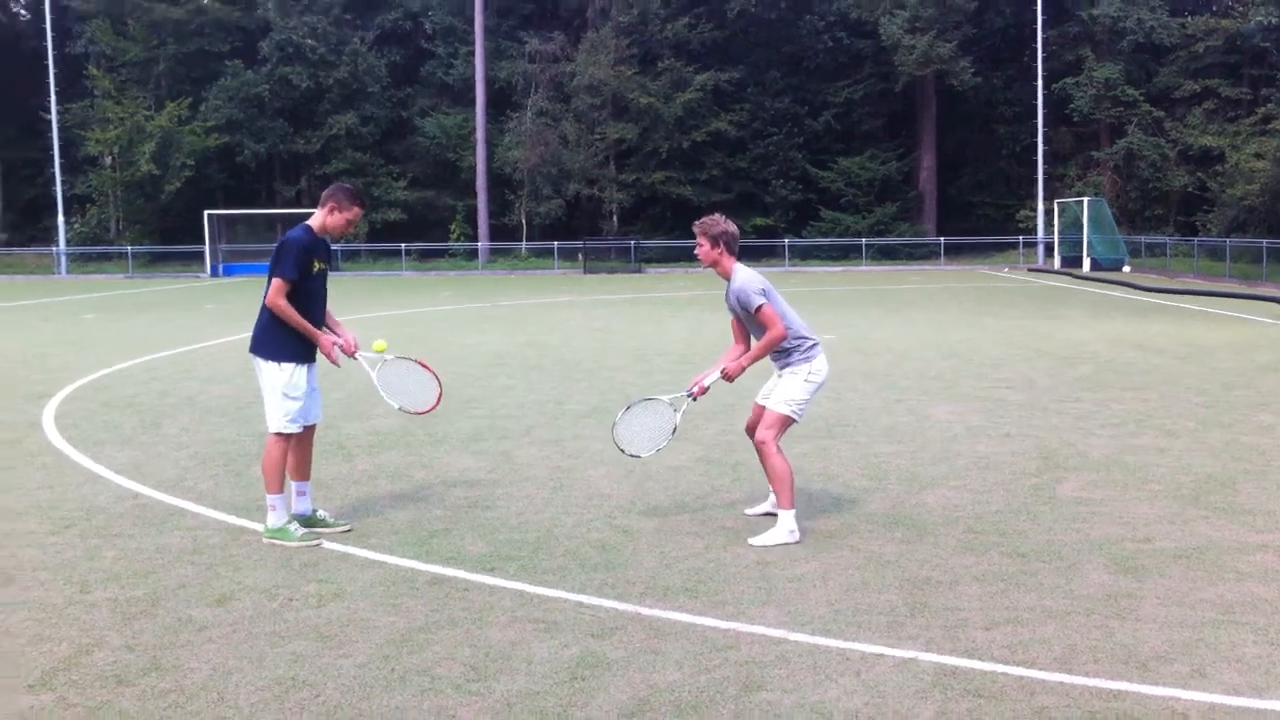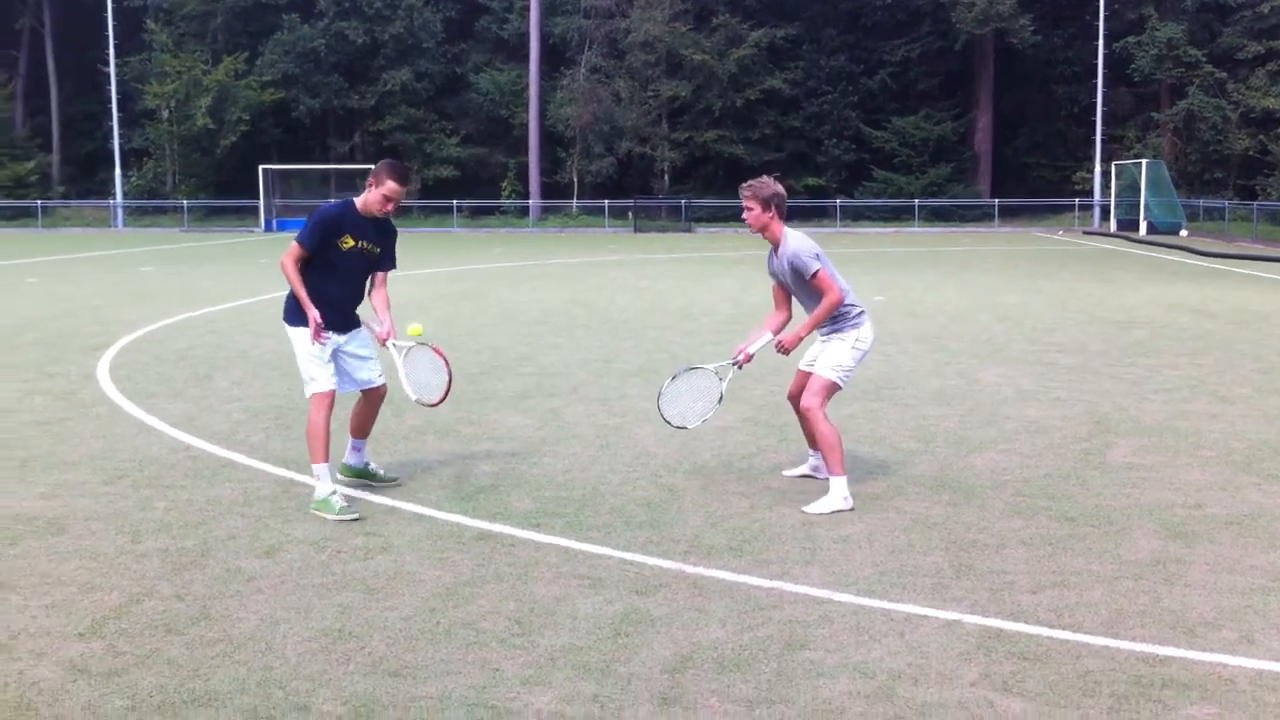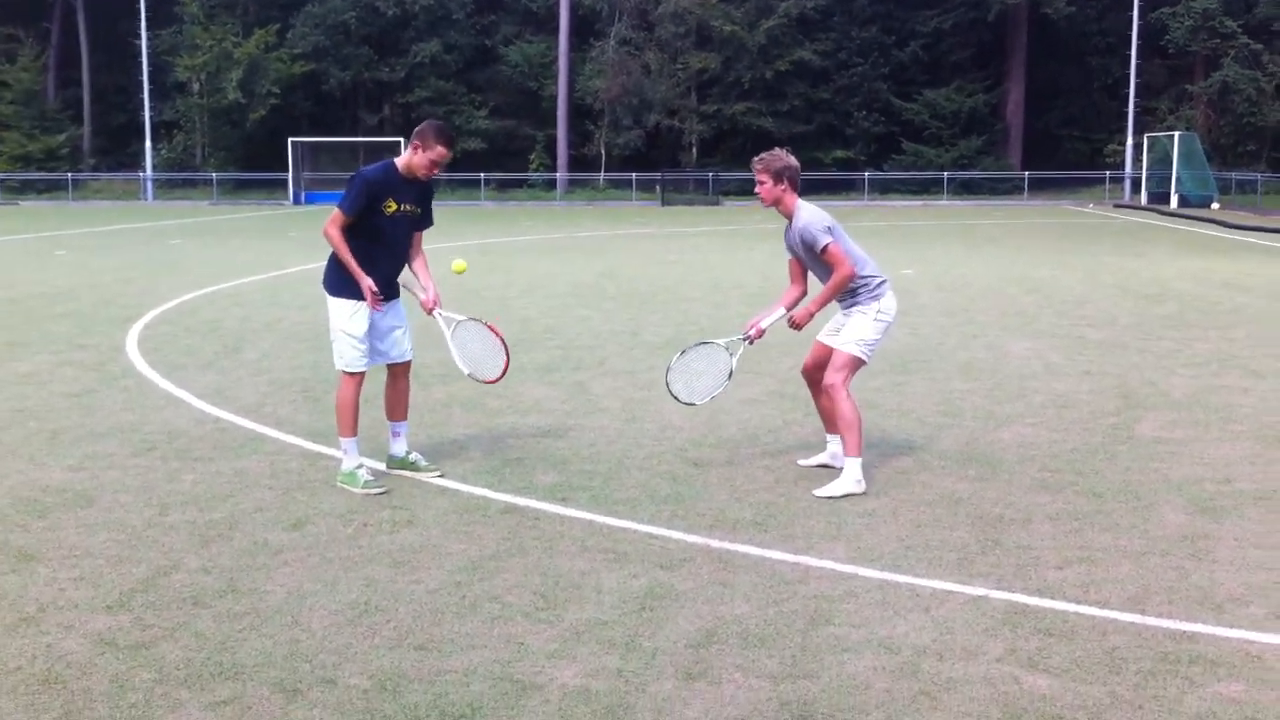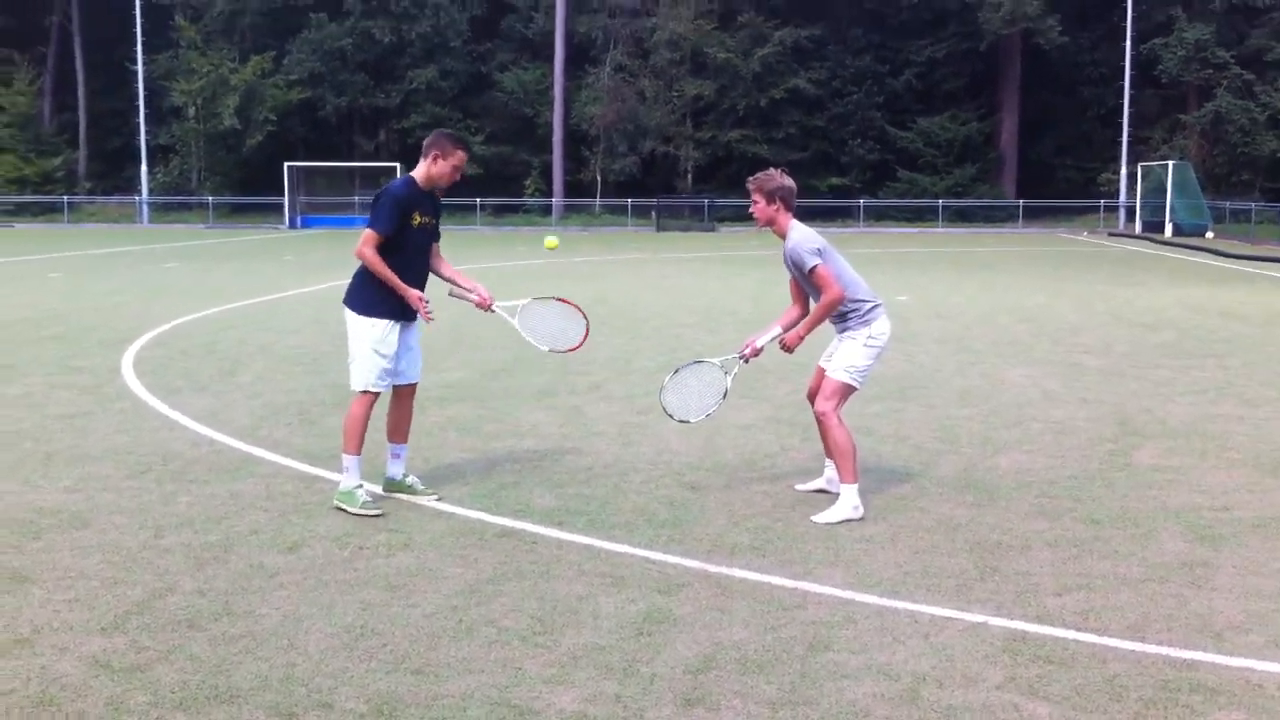
dt=0.7s
person 1, frame 1
left shoulder: (323, 247)
right shoulder: (296, 242)
right elbow: (275, 300)
left wrist: (342, 333)
right wrist: (318, 337)
left hip: (301, 354)
right hip: (279, 353)
left knee: (306, 429)
right knee: (283, 432)
left ankle: (303, 511)
right ankle: (276, 522)
person 1, frame 2
left shoulder: (386, 232)
right shoulder: (329, 216)
left elbow: (378, 285)
right elbow: (289, 261)
left wrist: (386, 322)
right wrist: (309, 308)
left hip: (347, 323)
right hip: (308, 321)
left knee: (375, 389)
right knee: (324, 394)
left ankle: (354, 461)
right ankle: (323, 490)
person 1, frame 3
left shoulder: (422, 190)
right shoulder: (371, 179)
left elbow: (414, 246)
right elbow: (332, 228)
left wrist: (428, 286)
right wrist: (360, 277)
left hip: (388, 292)
right hip: (350, 290)
left knee: (400, 365)
right knee: (353, 372)
left ankle: (399, 451)
right ankle: (350, 465)
person 1, frame 4
left shoulder: (432, 202)
right shoulder: (396, 194)
left elbow: (433, 258)
right elbow: (364, 250)
left wrist: (474, 287)
right wrist: (406, 290)
left hip: (404, 313)
right hip: (372, 310)
left knee: (406, 388)
right knee: (368, 391)
left ankle: (396, 474)
right ankle: (349, 485)
person 2, frame 1
left shoulder: (744, 283)
right shoulder: (732, 289)
left elbow: (778, 331)
right elbow: (741, 345)
left wrist: (742, 365)
right wrist: (708, 376)
left hip: (804, 364)
right hip: (789, 365)
left knee: (766, 438)
right knee: (754, 429)
left ankle: (787, 525)
right ankle: (780, 499)
person 2, frame 2
left shoulder: (797, 248)
right shoulder: (774, 258)
left elbow: (835, 296)
right elbow: (782, 312)
left wrist: (799, 335)
right wrist: (753, 344)
left hip: (850, 331)
right hip: (829, 333)
left knee: (812, 405)
right knee: (797, 396)
left ankle: (839, 491)
right ankle: (818, 461)
person 2, frame 3
left shoulder: (808, 222)
right shoulder: (792, 230)
left elbow: (846, 270)
right elbow: (798, 287)
left wrist: (811, 310)
right wrist: (763, 318)
left hip: (872, 302)
right hip: (853, 305)
left knee: (834, 382)
right knee: (812, 370)
left ankle: (853, 473)
right ankle: (836, 449)
person 2, frame 4
left shoulder: (798, 243)
right shoulder: (792, 245)
left elbow: (834, 294)
right elbow: (800, 307)
left wrist: (800, 334)
right wrist: (761, 339)
left hip: (864, 326)
right hip: (853, 327)
left knee: (826, 408)
right knee: (816, 395)
left ankle: (850, 500)
right ankle: (833, 476)
